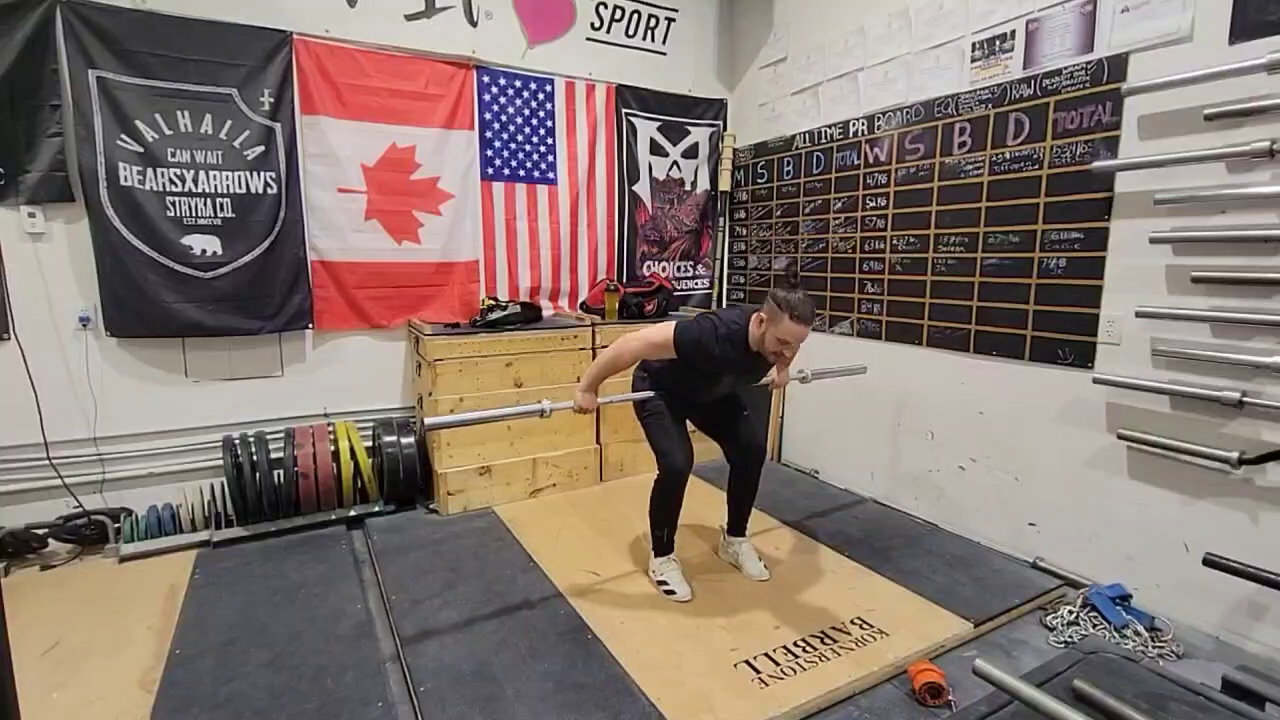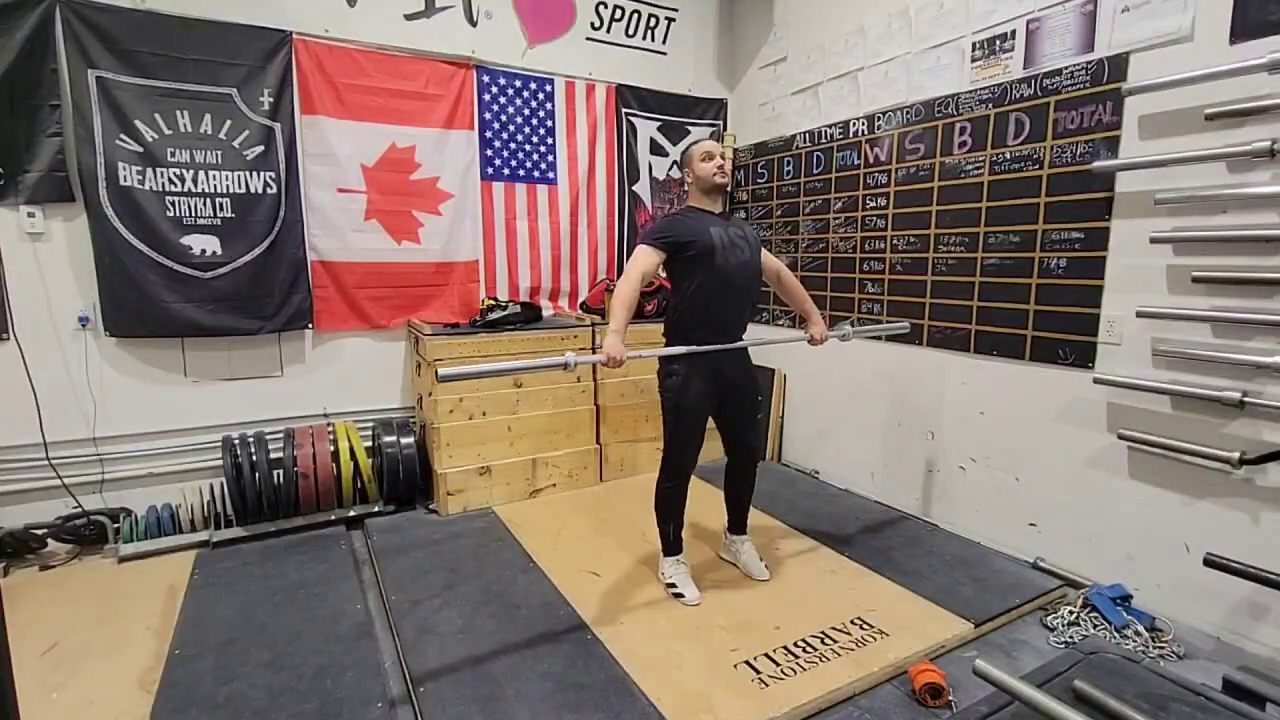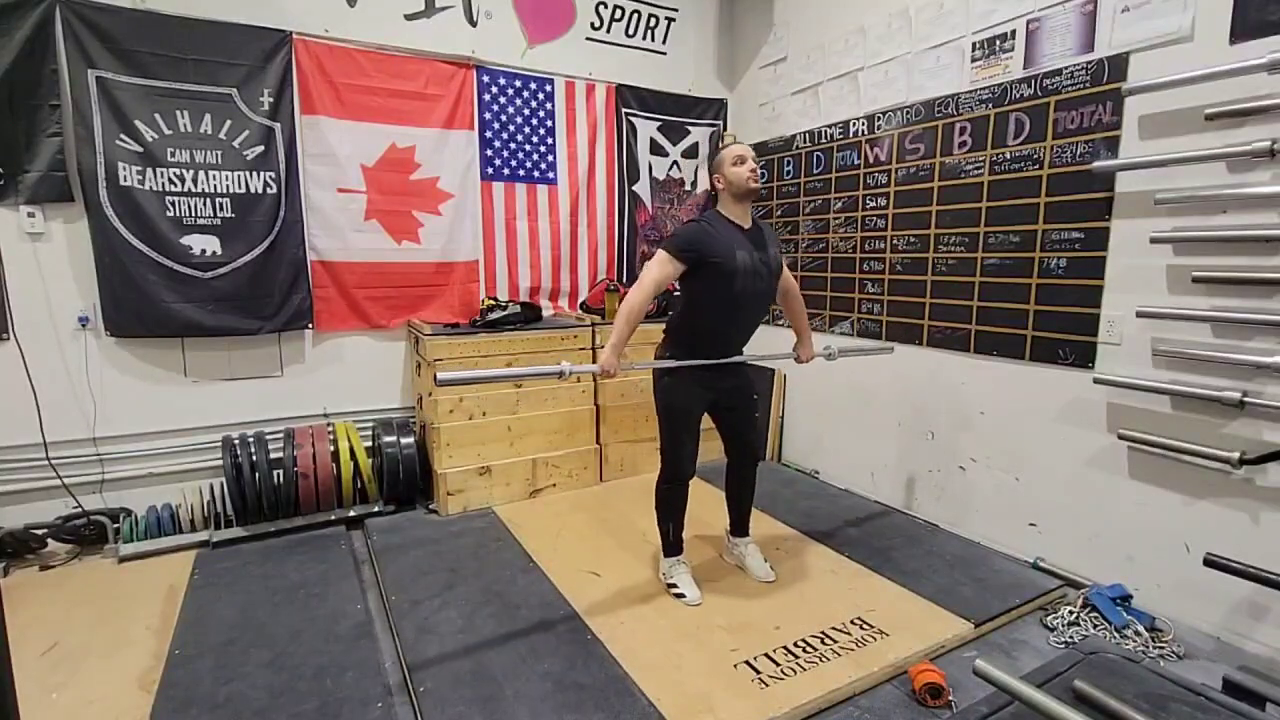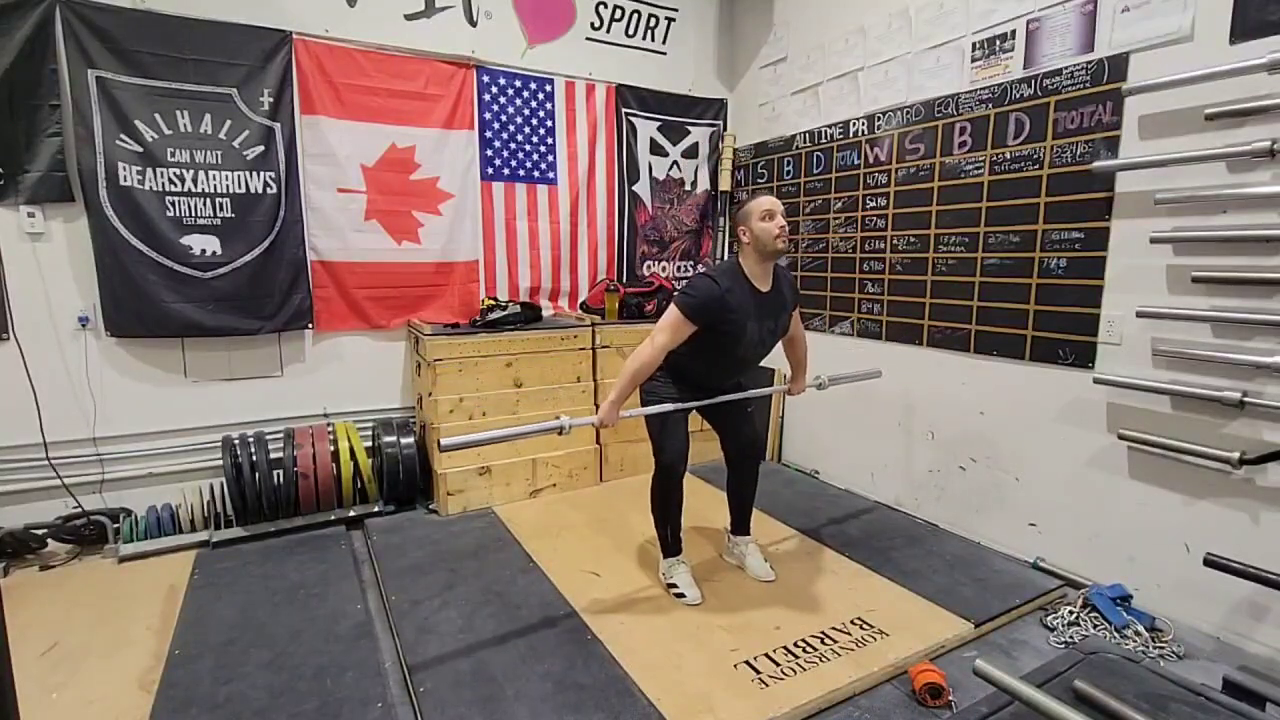
dt=1s
person 1, frame 1
left shoulder: (780, 335)
right shoulder: (711, 335)
right elbow: (633, 343)
left wrist: (782, 371)
right wrist: (588, 388)
left hip: (712, 392)
right hip: (660, 390)
left knee: (751, 451)
right knee: (676, 465)
left ankle: (734, 540)
right ankle: (662, 558)
person 1, frame 2
left shoulder: (743, 229)
right shoulder: (675, 227)
left elbow: (778, 273)
right elbow: (633, 276)
left wrist: (813, 317)
right wrist: (615, 334)
left hip: (736, 359)
right hip: (688, 364)
left knee: (746, 452)
right knee: (679, 463)
left ankle: (735, 538)
right ankle: (671, 558)
person 1, frame 3
left shoulder: (765, 237)
right shoulder: (699, 234)
left elbow: (787, 289)
right elbow: (645, 288)
left wrist: (804, 339)
right wrist: (614, 349)
left hip: (730, 366)
right hip: (683, 368)
left knee: (747, 453)
right knee: (679, 465)
left ankle: (739, 541)
right ankle: (672, 560)
person 1, frame 4
left shoulder: (785, 284)
right shoulder: (714, 288)
left elbow: (794, 335)
right elbow: (656, 345)
left wrist: (799, 377)
right wrist: (613, 402)
left hip: (723, 381)
right hip: (671, 380)
left knee: (749, 449)
right knee: (671, 462)
left ankle: (739, 540)
right ankle: (672, 560)
